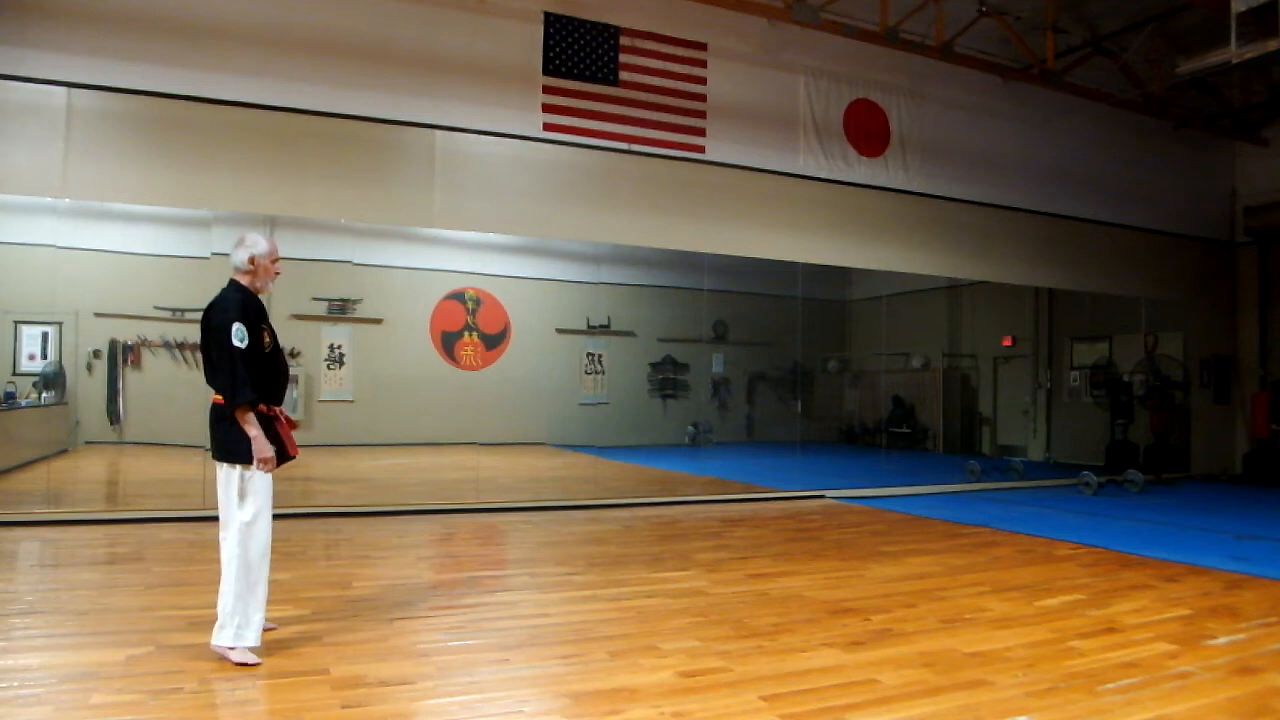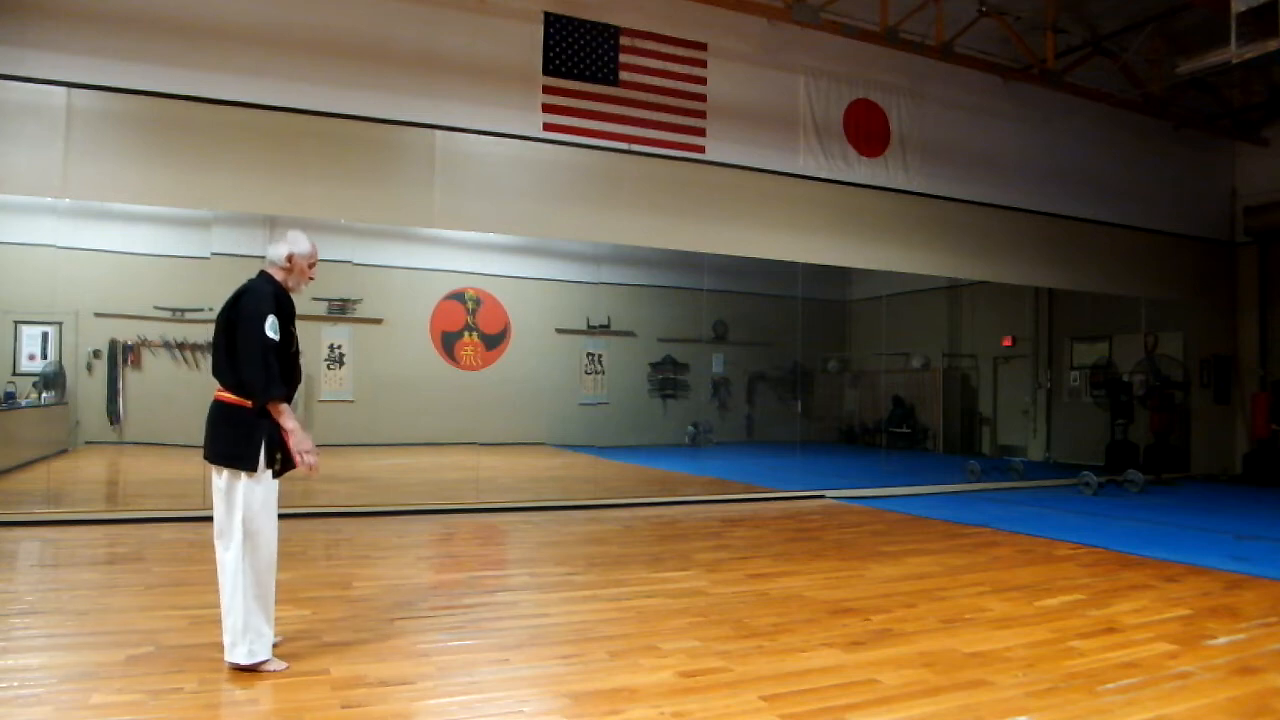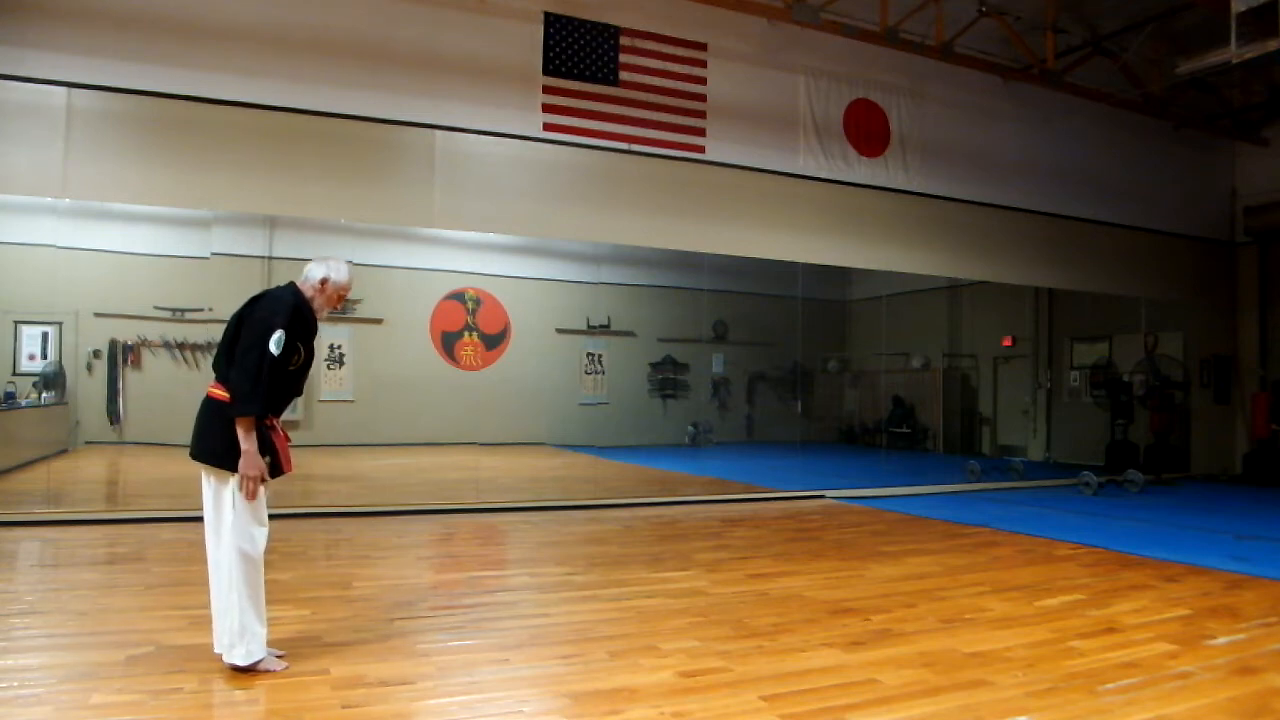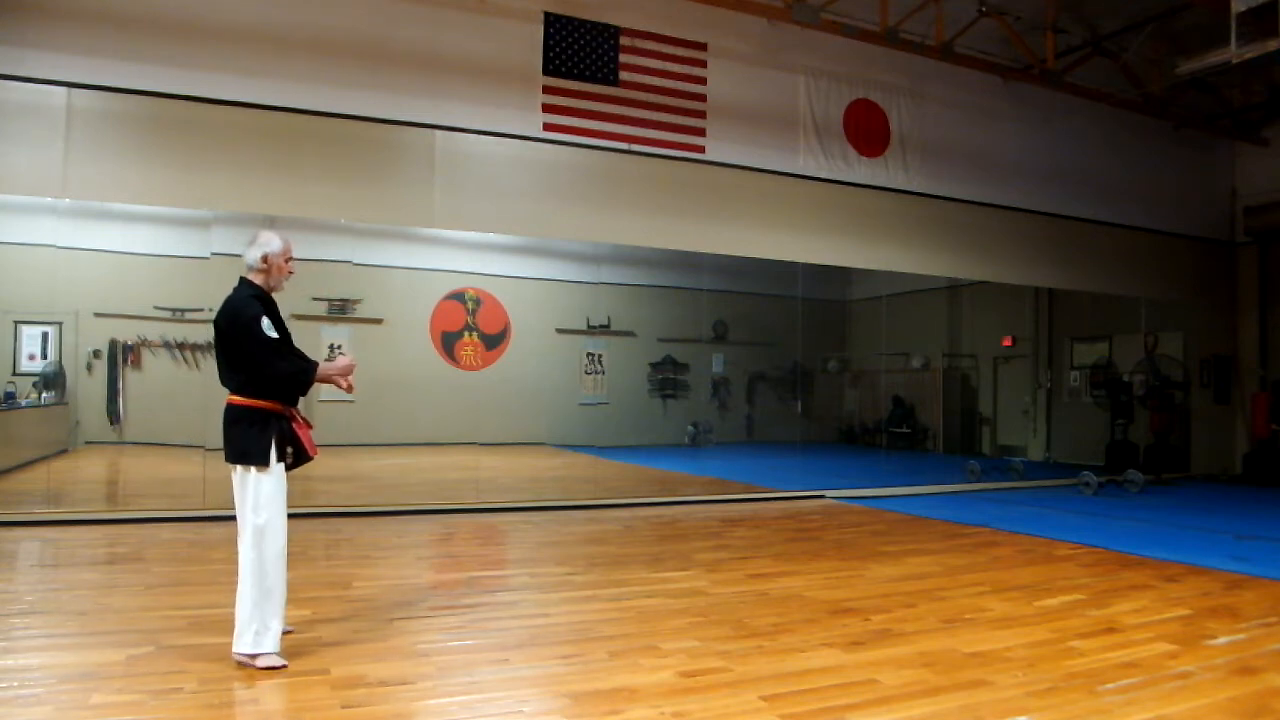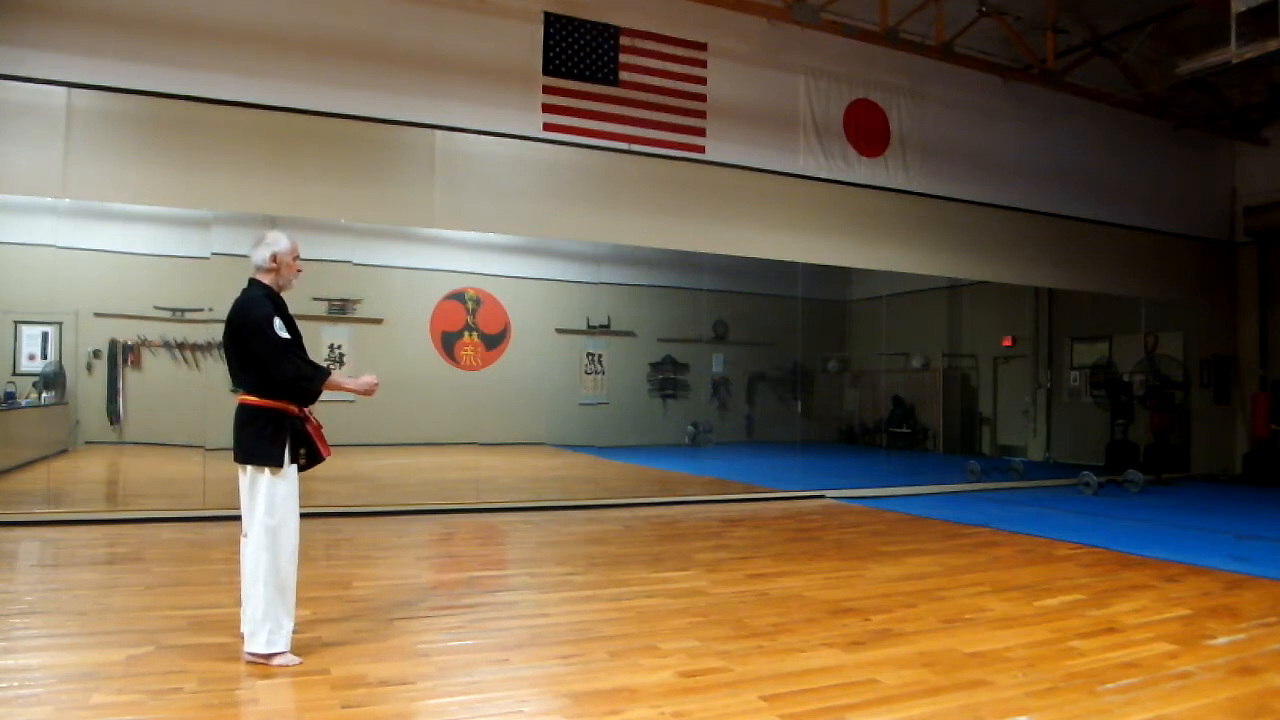
dt=1s
person 1, frame 1
left shoulder: (246, 304)
right shoulder: (231, 308)
right elbow: (233, 382)
left wrist: (270, 419)
right wrist: (258, 436)
left hip: (251, 426)
right hip: (242, 432)
left knee: (249, 526)
right knee: (247, 528)
left ankle: (244, 617)
right ankle: (232, 634)
person 1, frame 2
left shoulder: (263, 297)
right shoulder: (264, 299)
right elbow: (261, 374)
left wrist: (283, 423)
right wrist: (293, 429)
left hip: (240, 426)
right hip: (246, 430)
left knee: (240, 534)
right knee: (252, 537)
left ankle: (249, 632)
right ankle: (247, 649)
person 1, frame 3
left shoulder: (293, 313)
right shoulder: (277, 309)
right elbow: (246, 382)
left wrist: (257, 443)
right wrist: (250, 450)
left hip: (233, 431)
right hip: (232, 433)
left knee: (236, 538)
right knee: (240, 539)
left ankle: (243, 640)
right ankle: (244, 650)
person 1, frame 4
left shoulder: (254, 304)
right shoulder: (245, 307)
left elbow: (280, 363)
right elbow: (278, 368)
left wrist: (328, 374)
right wrist: (332, 370)
left hip: (261, 426)
right hip: (256, 428)
left knee: (263, 526)
right knee: (264, 529)
left ankle: (262, 621)
right ankle: (253, 641)
person 1, frame 5
left shoulder: (258, 304)
right shoulder: (258, 308)
left elbow: (284, 368)
right elbow: (291, 369)
left wrist: (340, 381)
right wrist: (352, 384)
left hip: (265, 426)
right hip: (267, 430)
left knee: (264, 529)
right knee: (271, 530)
left ankle: (261, 627)
right ankle: (263, 641)
